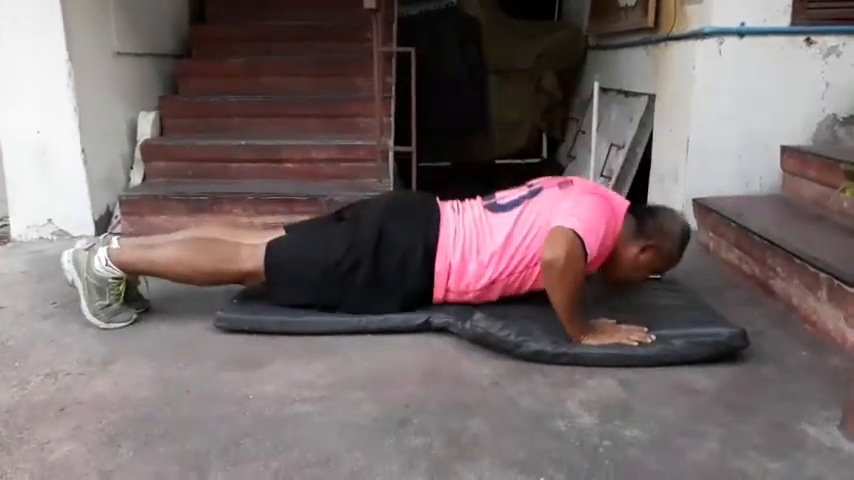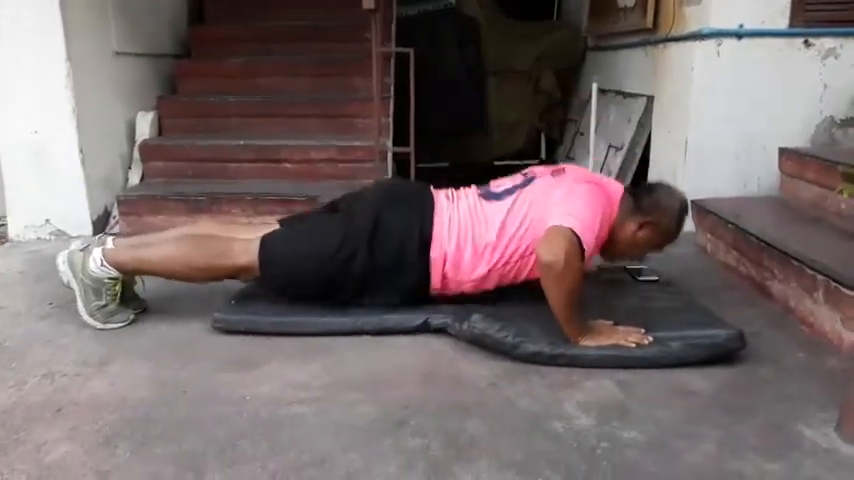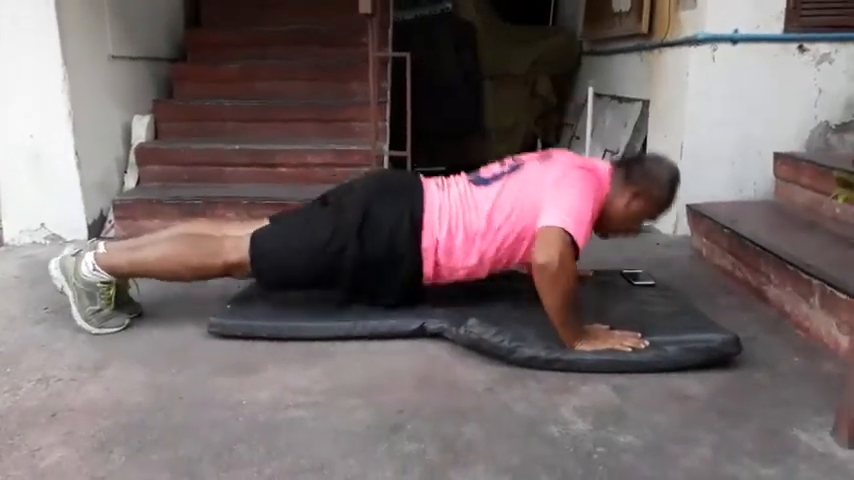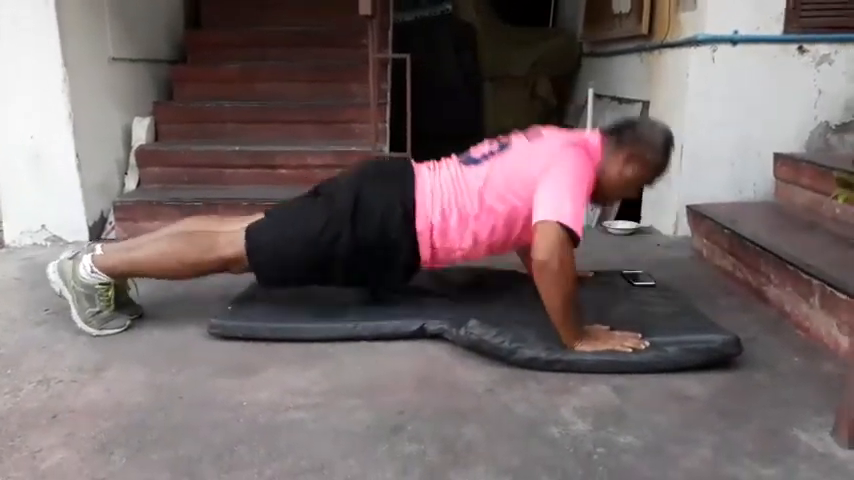
dt=0.1s
person 1, frame 1
left shoulder: (582, 193)
right shoulder: (599, 213)
right elbow: (557, 258)
left wrist: (568, 277)
right wrist: (581, 331)
left hip: (414, 222)
right hip: (408, 258)
left knee: (264, 242)
right knee: (253, 265)
left ankle: (113, 251)
right ankle: (110, 259)
person 1, frame 2
left shoulder: (579, 182)
right shoulder: (594, 200)
right elbow: (556, 257)
left wrist: (563, 275)
right wrist: (579, 333)
left hip: (410, 210)
right hip: (405, 249)
left knee: (259, 237)
right knee: (248, 259)
left ankle: (111, 250)
right ankle: (107, 259)
person 1, frame 3
left shoulder: (567, 166)
right shoulder: (584, 186)
right elbow: (549, 261)
left wrist: (563, 283)
right wrist: (575, 335)
left hip: (399, 204)
right hip: (394, 238)
left knee: (248, 235)
right knee: (241, 255)
left ankle: (103, 252)
right ankle: (97, 265)
person 1, frame 4
left shoulder: (561, 145)
right shoulder: (575, 163)
right elbow: (548, 254)
left wrist: (561, 269)
right wrist: (575, 337)
left hip: (393, 189)
right hip: (389, 224)
left knee: (241, 236)
right knee: (235, 250)
left ankle: (103, 253)
right ankle: (96, 266)
